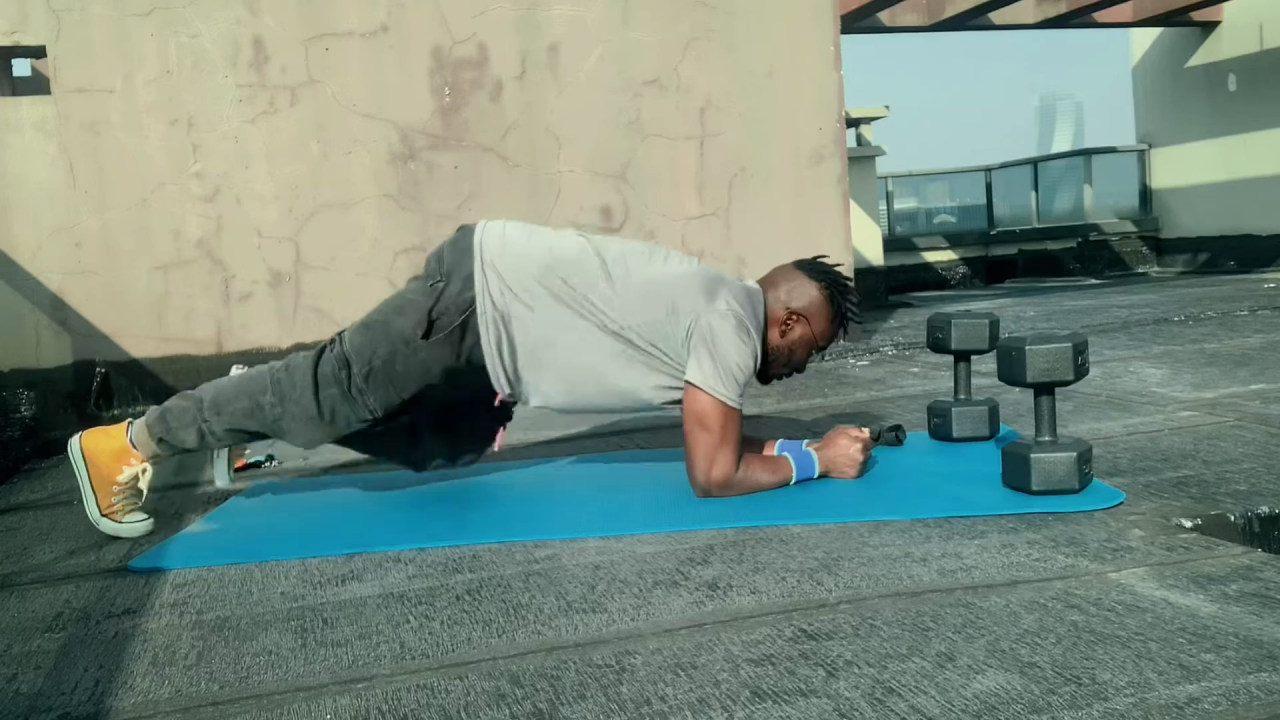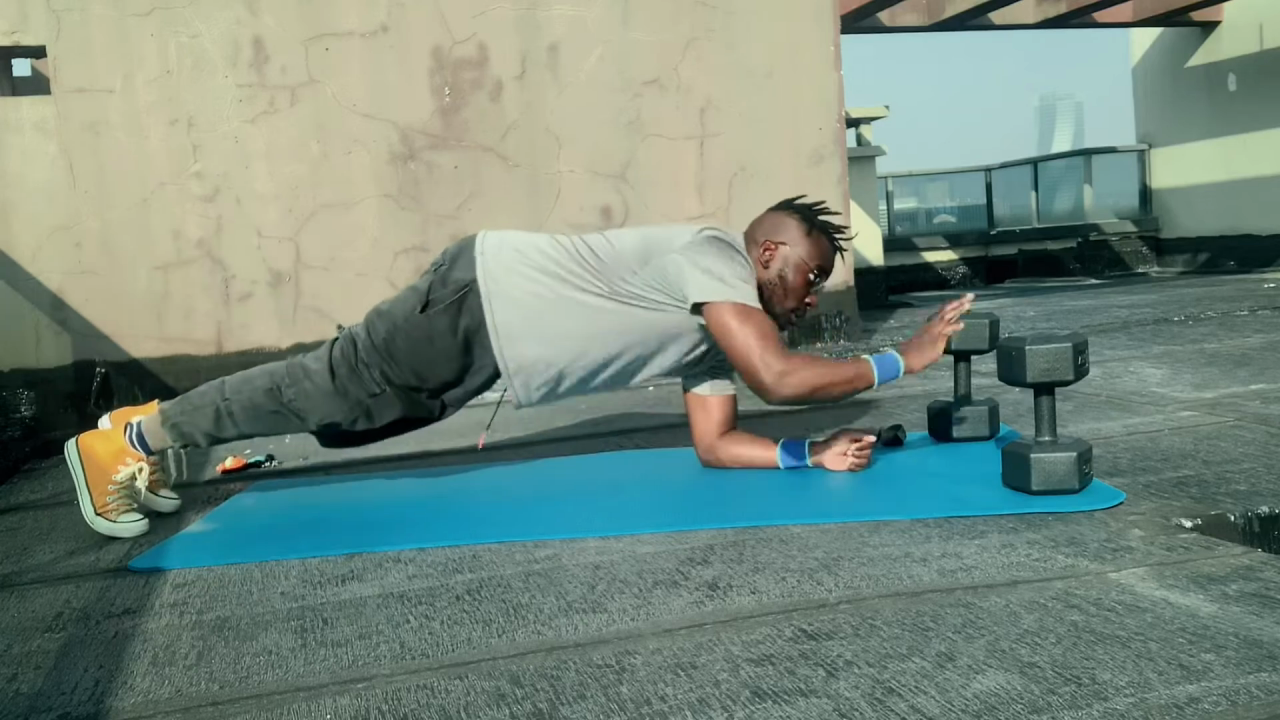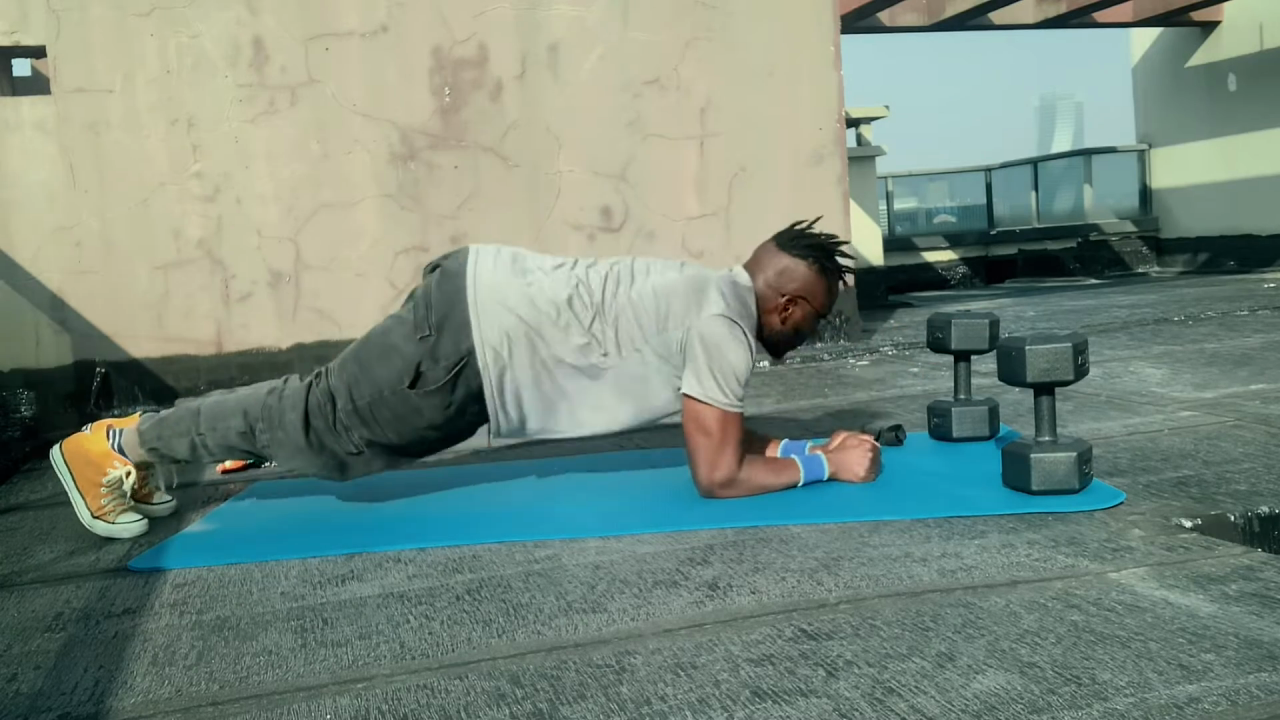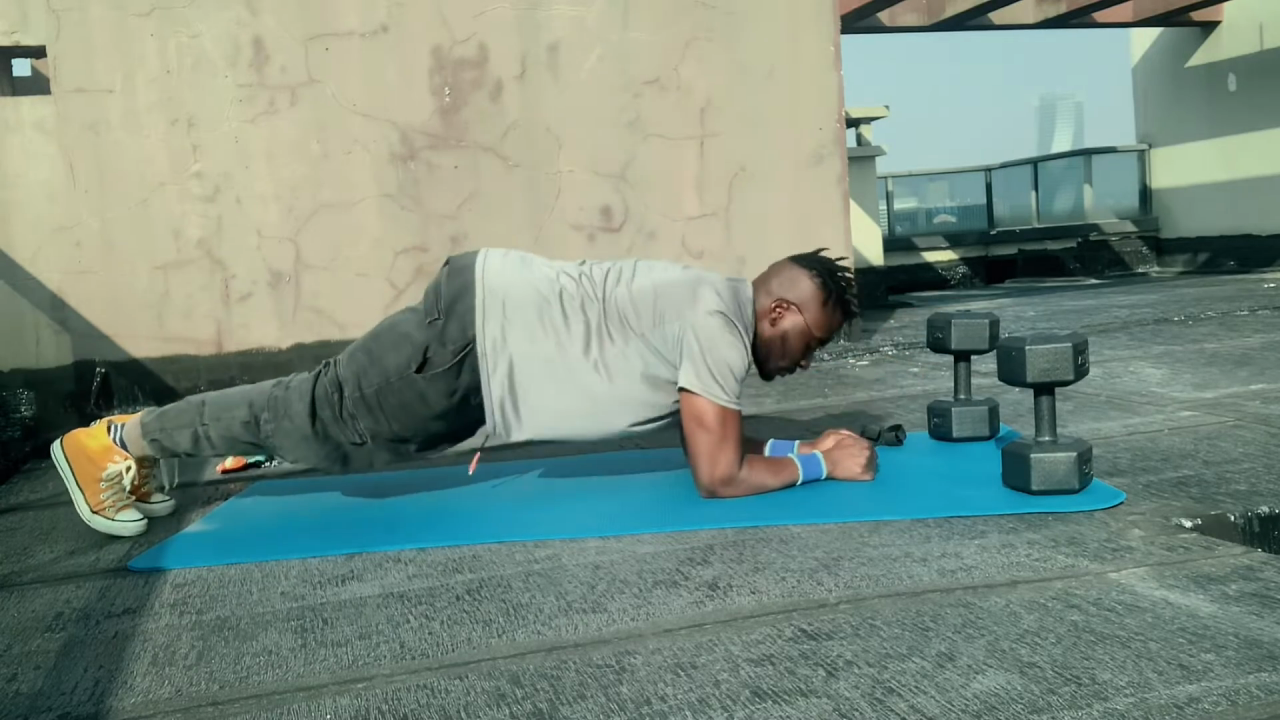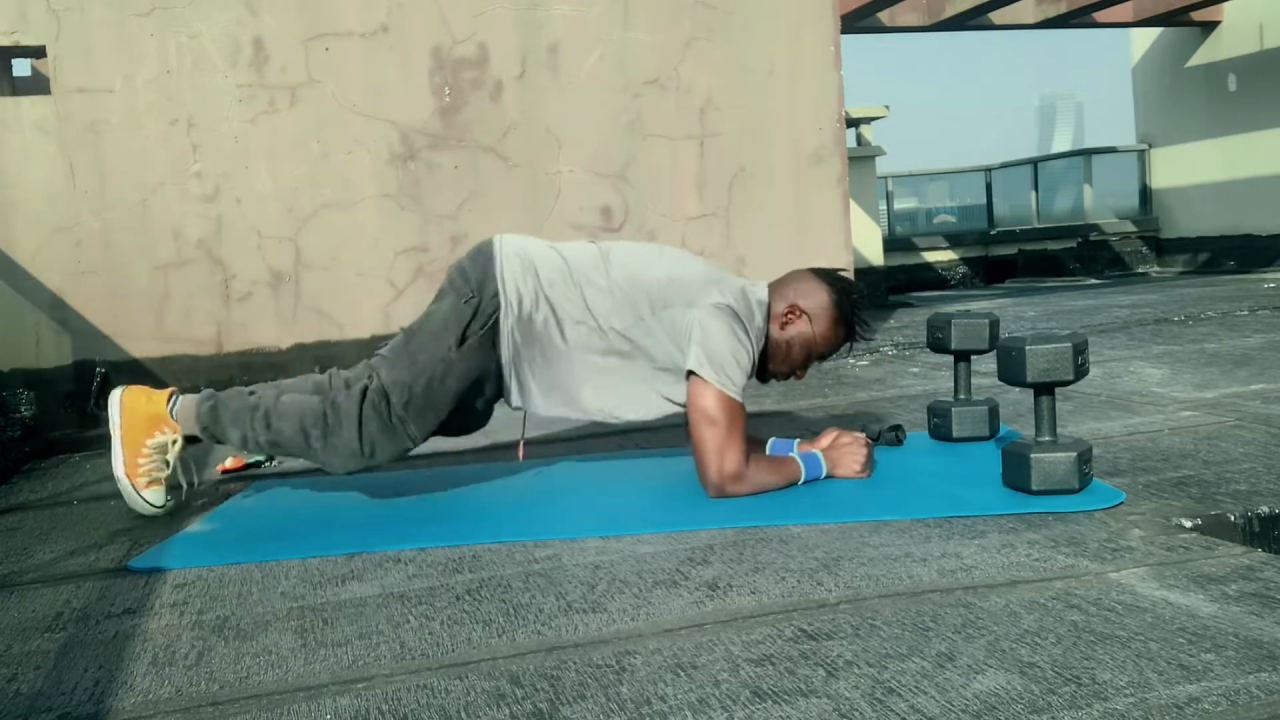
dt=0.7s
person 1, frame 1
left shoulder: (721, 306)
right shoulder: (733, 326)
left elbow: (713, 436)
right elbow: (714, 475)
left wrist: (798, 446)
right wrist: (814, 462)
left hip: (502, 277)
right hip: (476, 293)
left knee: (447, 444)
right knee: (324, 396)
left ankle: (271, 399)
right ankle: (125, 443)
person 1, frame 2
left shoulder: (706, 320)
right shoulder: (712, 257)
left elbow: (714, 444)
right elbow: (782, 380)
left wrist: (811, 452)
right wrist: (897, 360)
left hip: (501, 328)
right hip: (478, 293)
left knee: (342, 406)
right knee: (328, 387)
left ankle: (158, 428)
right ankle: (127, 438)
person 1, frame 3
left shoulder: (713, 286)
right shoulder: (724, 330)
left elbow: (705, 412)
right elbow: (717, 475)
left wrist: (785, 443)
right wrist: (821, 462)
left hip: (477, 293)
right hip: (470, 339)
left knee: (325, 408)
right knee: (318, 425)
left ankle: (141, 435)
right ankle: (109, 445)
person 1, frame 4
left shoulder: (714, 303)
right shoulder: (722, 324)
left elbow: (707, 433)
right elbow: (717, 474)
left wrist: (798, 445)
right wrist: (817, 465)
left hip: (491, 304)
right hip: (475, 329)
left knee: (336, 409)
right knee: (323, 418)
left ankle: (150, 439)
right ankle: (114, 440)
person 1, frame 5
left shoulder: (730, 307)
right shoulder: (728, 323)
left elbow: (721, 436)
right elbow: (724, 475)
left wrist: (796, 442)
right wrist: (819, 463)
left hip: (510, 300)
right hip: (502, 298)
left knee: (372, 403)
right knee: (360, 427)
left ankle: (194, 417)
right ankle: (160, 413)
